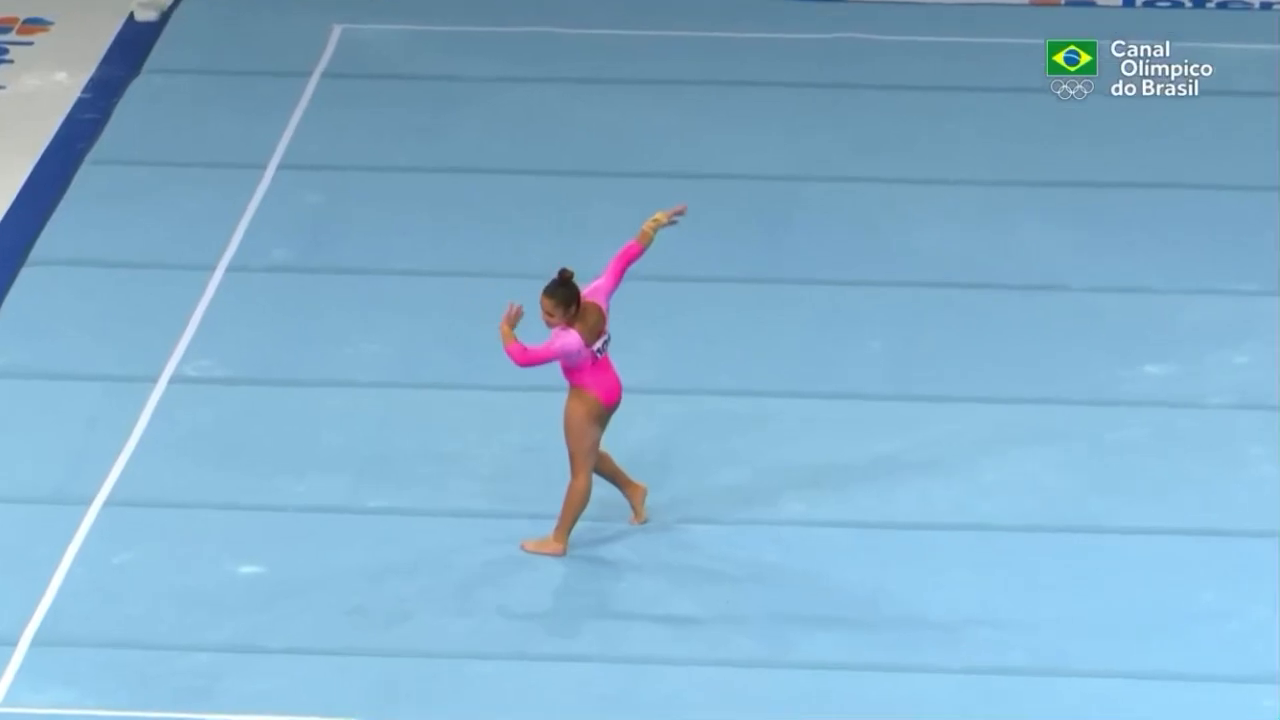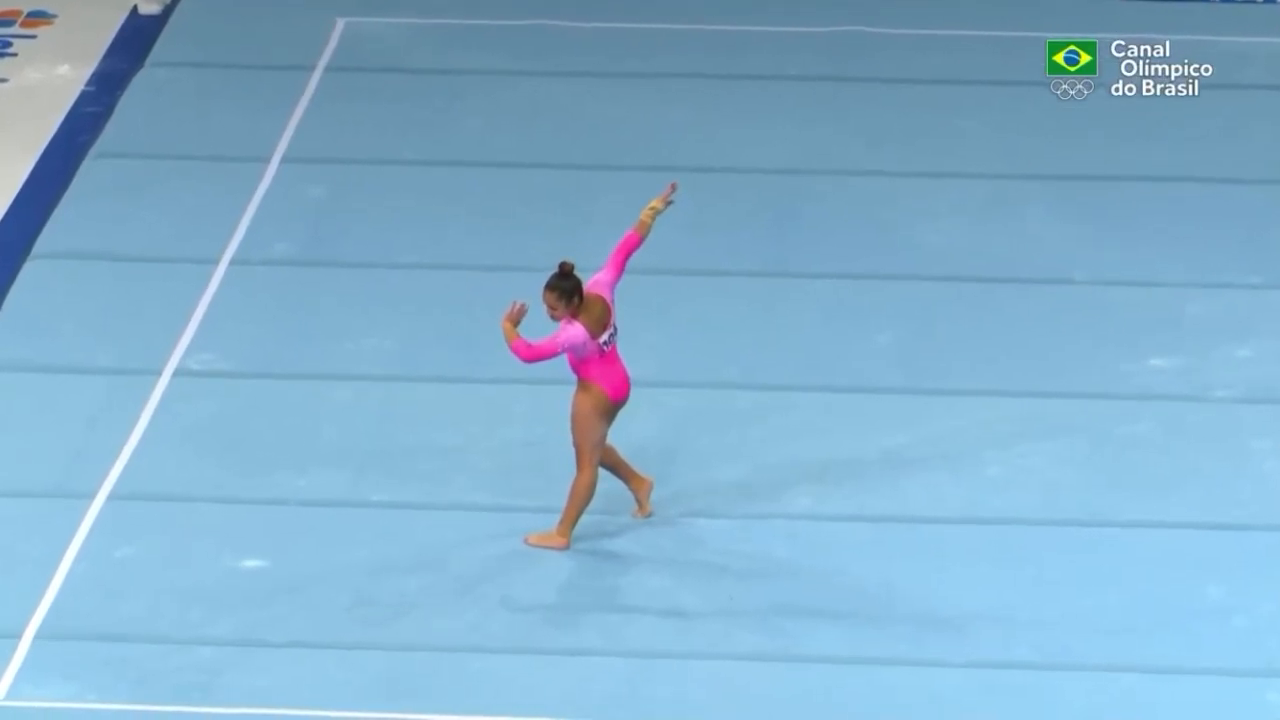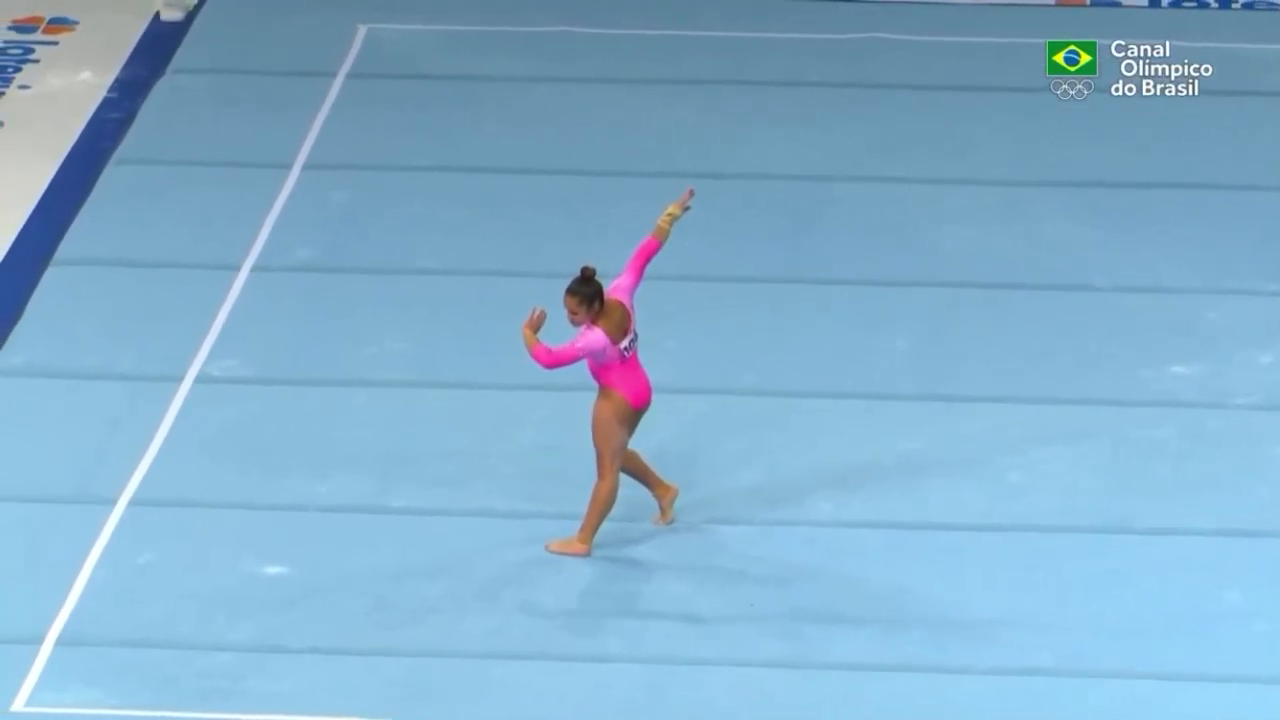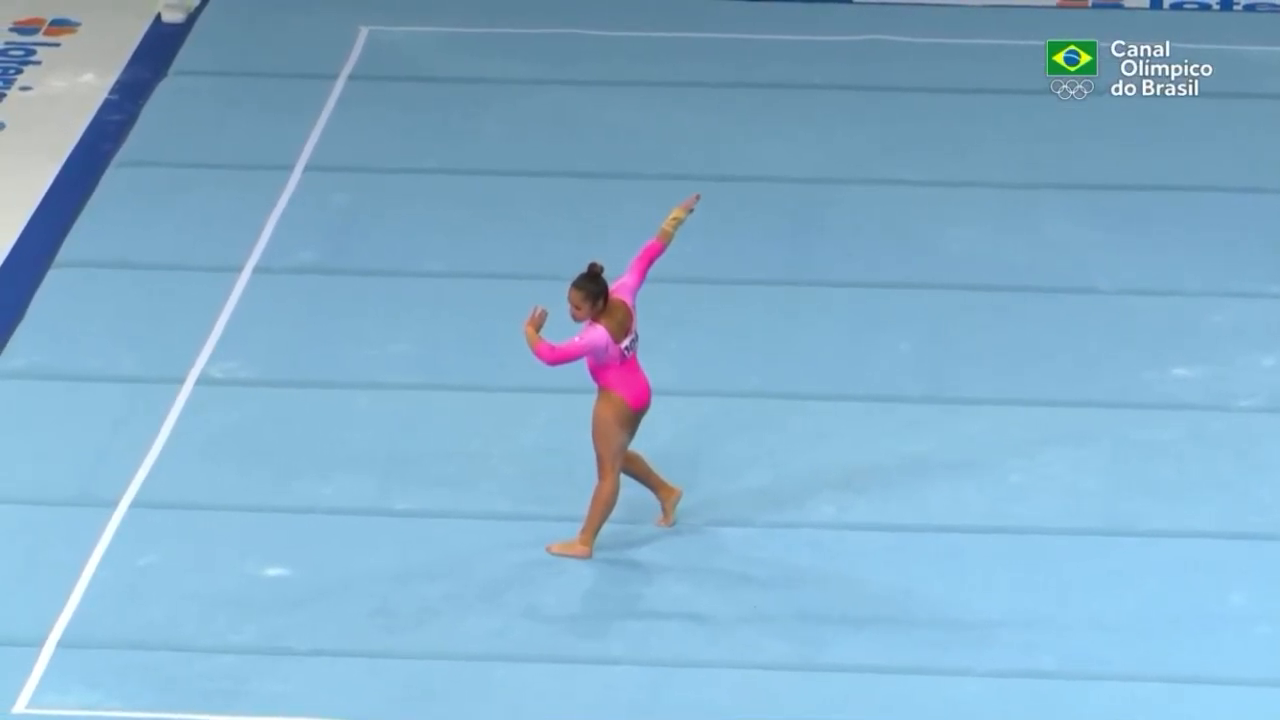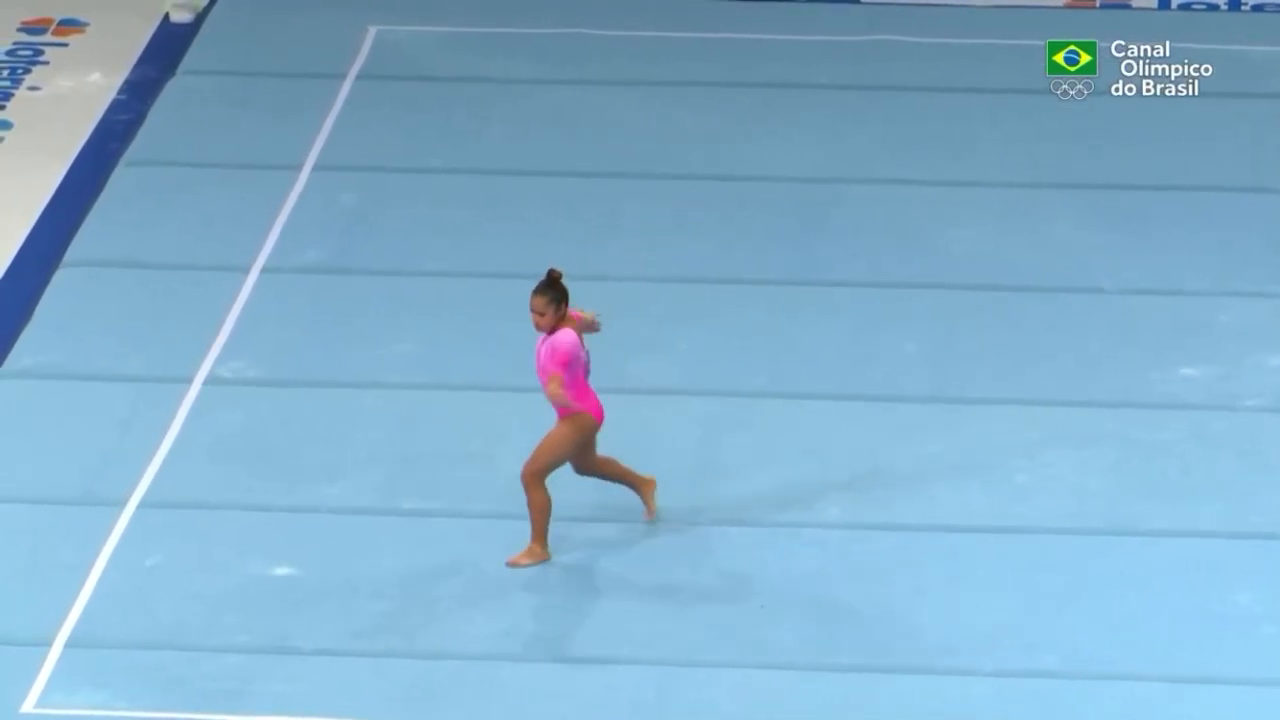
dt=1s
person 1, frame 1
left shoulder: (569, 341)
right shoulder: (595, 298)
left elbow: (523, 357)
right elbow: (623, 259)
left wrist: (506, 329)
right wrist: (653, 225)
left hip: (588, 399)
right hip: (608, 389)
left knee: (580, 470)
right knee: (588, 453)
left ankle: (558, 540)
right ankle: (632, 489)
person 1, frame 2
left shoulder: (574, 334)
right shoulder: (600, 290)
left elbow: (528, 353)
right elbow: (624, 249)
left wrist: (508, 327)
right wrist: (650, 213)
left hip: (596, 393)
right hip: (616, 383)
left knee: (586, 464)
right knee: (594, 448)
left ankle: (561, 534)
right ankle: (638, 483)
person 1, frame 3
left shoulder: (595, 339)
right shoulder: (620, 296)
left elbow: (549, 359)
right elbow: (642, 256)
left wrist: (528, 334)
right wrist: (668, 219)
left hip: (617, 399)
right hip: (638, 390)
left knee: (607, 471)
right knee: (617, 454)
left ankle: (582, 541)
right ankle: (662, 489)
person 1, frame 4
left shoulder: (596, 336)
right shoulder: (623, 295)
left elbow: (551, 355)
right elbow: (648, 254)
left wrist: (530, 331)
right wrist: (675, 218)
left hip: (616, 400)
right hip: (638, 391)
left knee: (607, 471)
right knee: (618, 456)
left ankle: (583, 543)
right ankle: (666, 492)
person 1, frame 5
left shoulder: (565, 340)
right shoulder: (567, 320)
left elbow: (557, 363)
right elbow: (584, 320)
left wrist: (556, 389)
right wrist: (585, 320)
left hip: (581, 415)
right hip: (579, 410)
left knee: (530, 474)
right knee: (585, 464)
left ankle: (538, 547)
right ankle: (644, 486)
